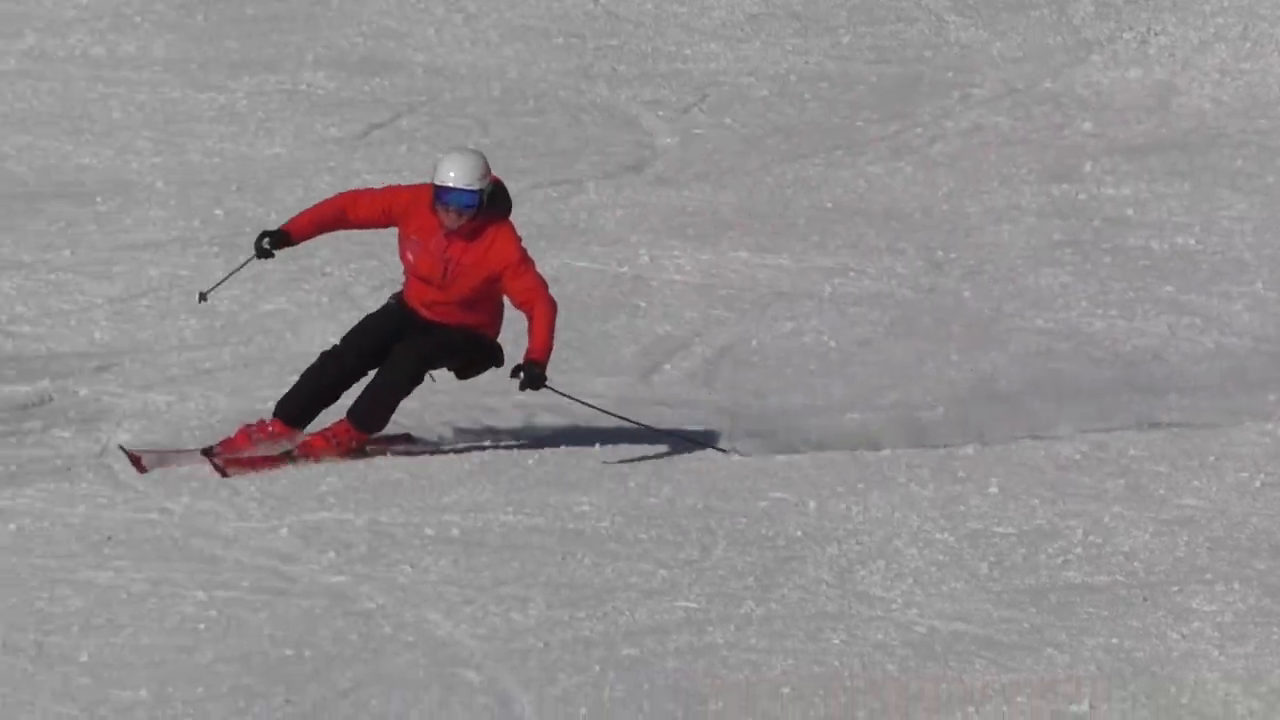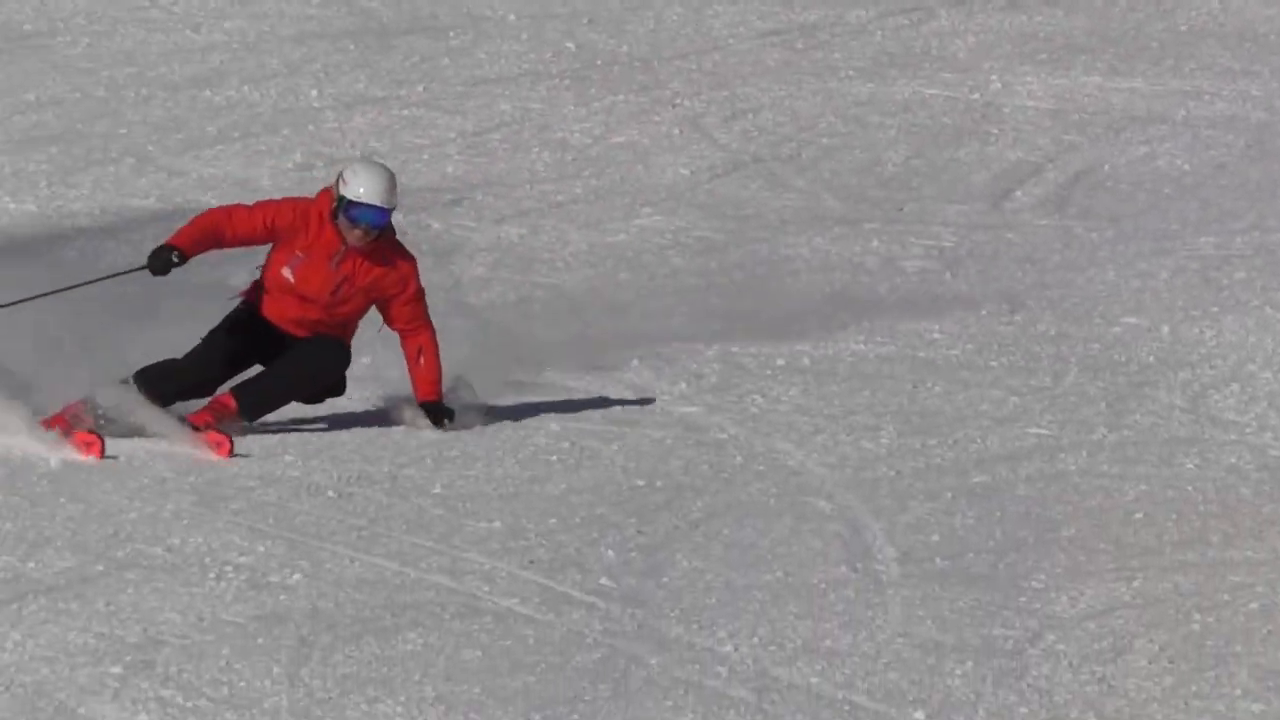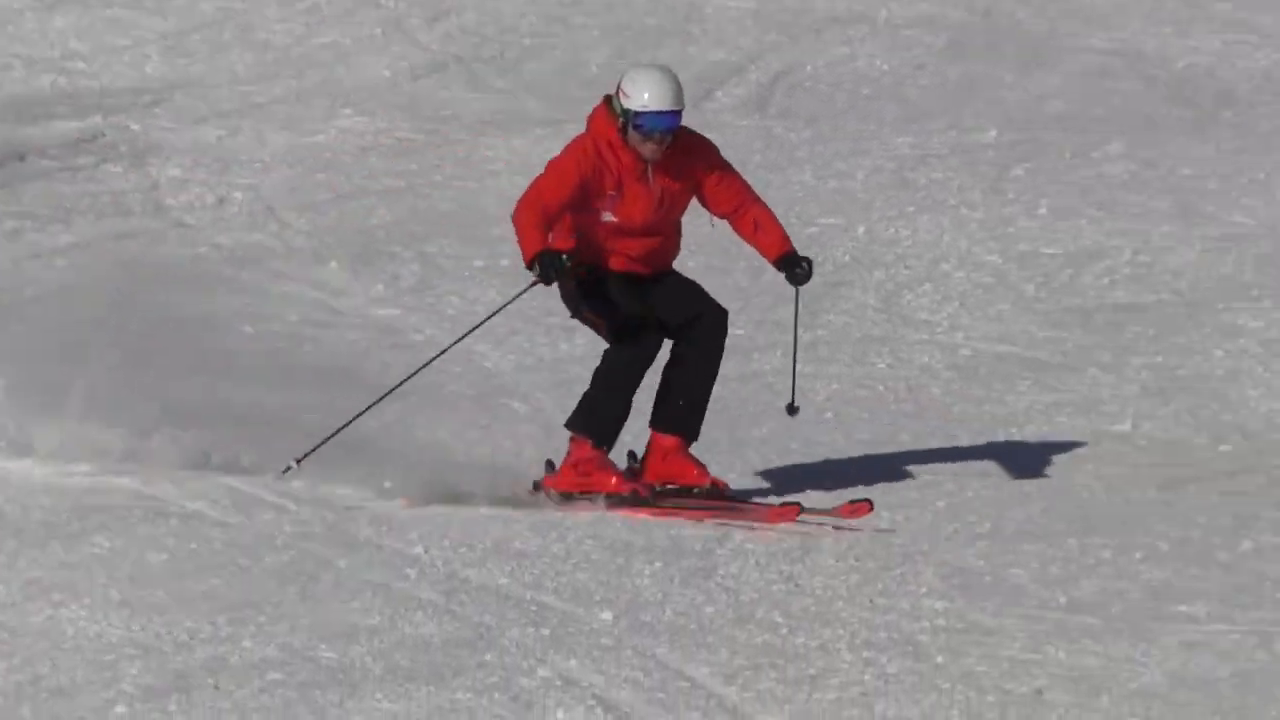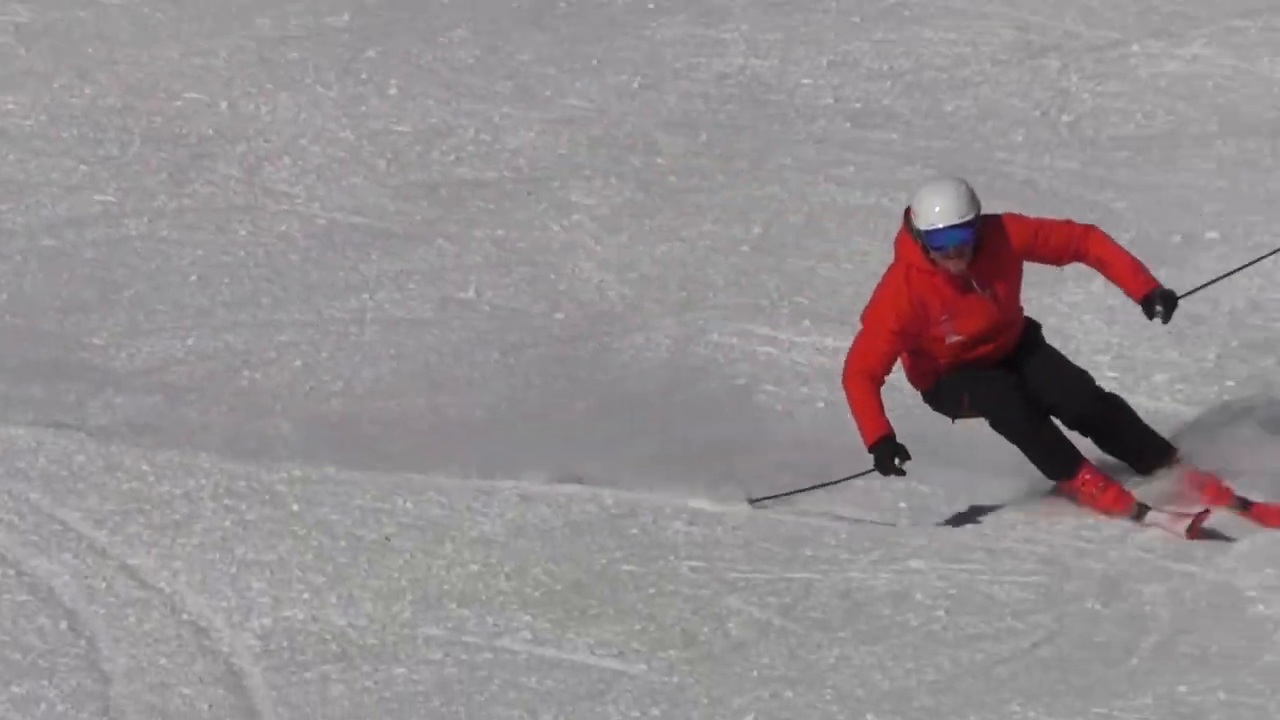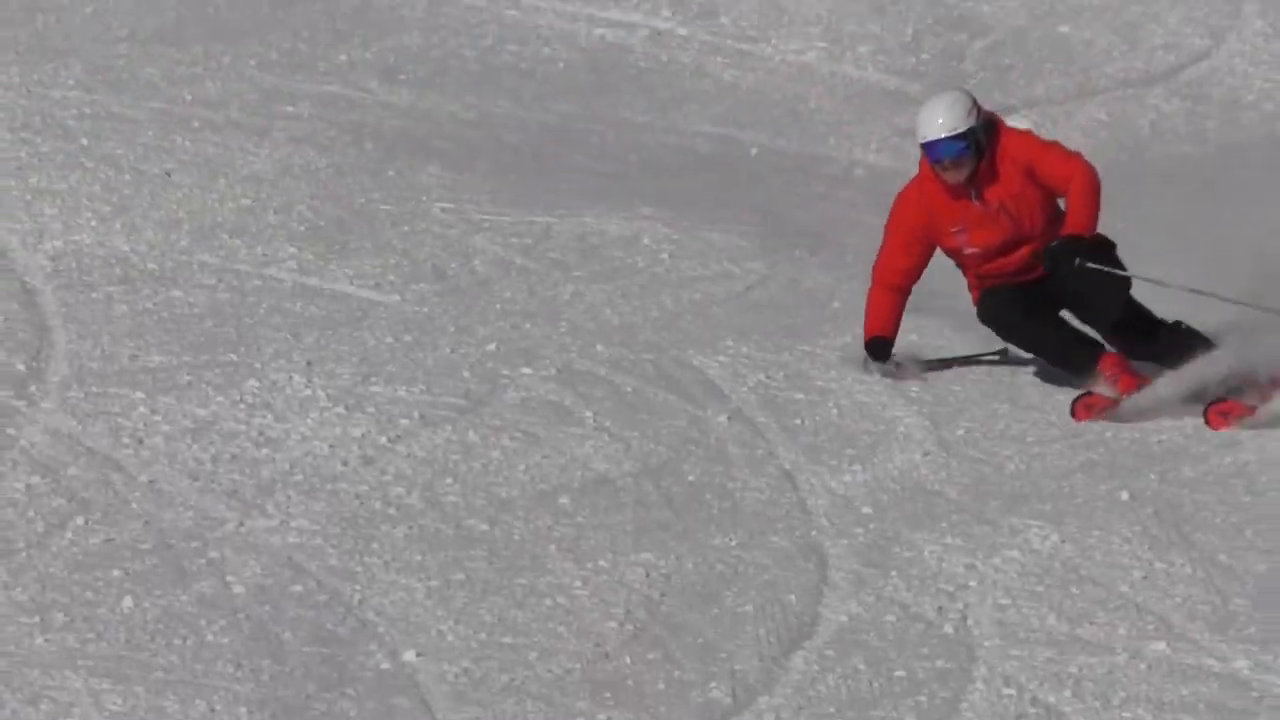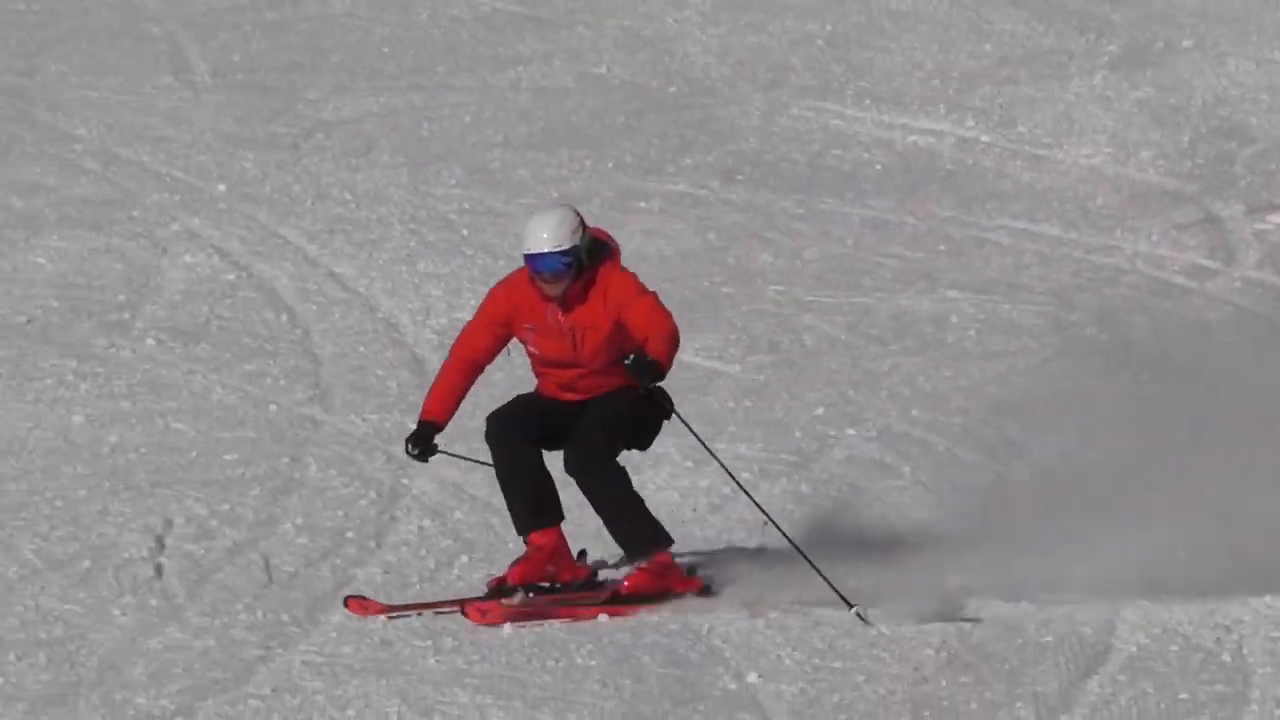
dt=0.5s
person 1, frame 1
left shoulder: (501, 244)
right shoulder: (415, 203)
left elbow: (539, 302)
right elbow: (351, 205)
left wrist: (536, 360)
right wrist: (287, 234)
left hip: (465, 333)
right hip: (413, 309)
left knee: (411, 355)
right knee: (345, 358)
left ankle: (349, 431)
right ankle: (275, 427)
person 1, frame 2
left shoulder: (394, 266)
right shoulder: (300, 216)
left elbow: (415, 329)
right elbow: (228, 221)
left wrist: (430, 398)
right wrist: (176, 247)
left hip: (315, 345)
right hip: (260, 319)
left knee: (332, 357)
right knee: (200, 370)
left ankle: (223, 412)
right ankle: (90, 411)
person 1, frame 3
left shoulder: (691, 151)
right shoulder: (588, 154)
left elbow: (739, 201)
right elbow: (532, 209)
left wrist: (783, 254)
right wrist: (540, 255)
left hip: (652, 275)
right hip: (592, 275)
left knee: (710, 322)
right knee: (640, 338)
left ankle: (667, 455)
right ankle: (583, 459)
person 1, frame 4
left shoulder: (1004, 234)
right shoulder: (901, 288)
left elbow: (1083, 239)
right elbow: (861, 370)
left wrist: (1145, 288)
right wrist: (878, 439)
left hip: (1013, 349)
right hip: (950, 378)
left knee: (1088, 401)
right knee: (1005, 399)
left ankle: (1179, 474)
right ankle: (1080, 480)
person 1, frame 5
left shoulder: (1017, 149)
right shoulder: (918, 203)
left elbow: (1080, 176)
right elbow: (892, 277)
left wrist: (1076, 236)
right wrist: (878, 340)
left hip: (1068, 267)
right hip: (1005, 290)
left knee: (1119, 318)
right knee: (997, 312)
right ankle: (1110, 370)
person 1, frame 6
left shoulder: (614, 283)
right shoulder: (515, 292)
left elbow: (661, 329)
right elbow: (467, 356)
left wrist: (653, 363)
right wrist: (429, 423)
left hip: (619, 398)
right hip: (555, 402)
left knee: (586, 457)
right knee: (502, 427)
left ankle: (659, 562)
right ankle: (546, 551)
